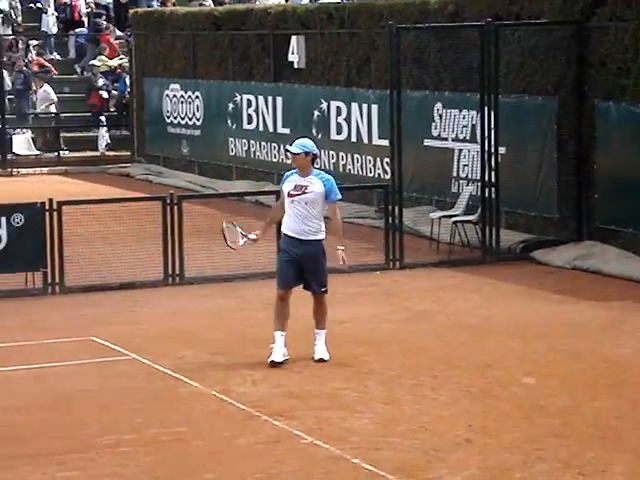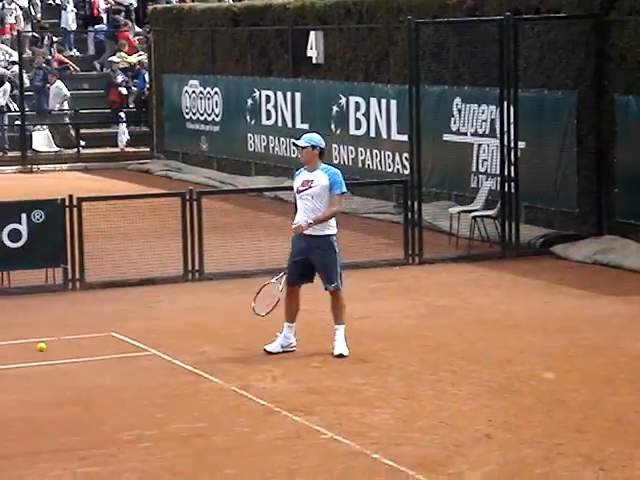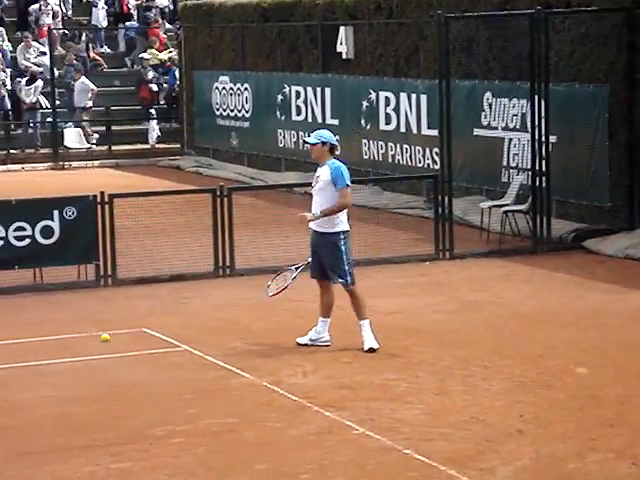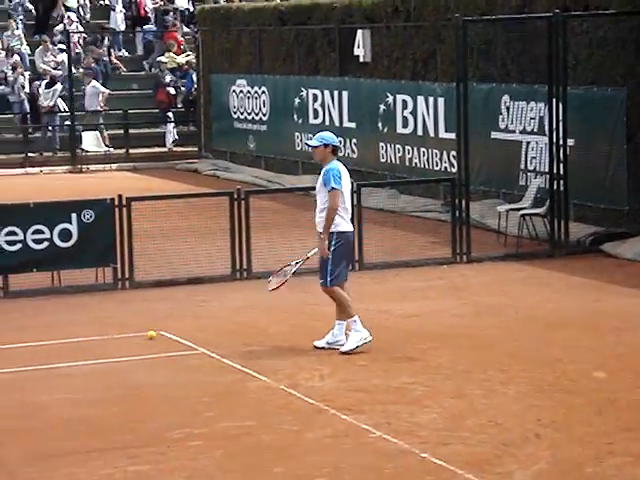
dt=0.2s
person 1, frame 1
left shoulder: (325, 181)
right shoulder: (288, 178)
left elbow: (335, 215)
left wrist: (340, 246)
right wrist: (263, 230)
left hip: (313, 244)
right hip: (288, 243)
left knee: (319, 295)
right knee: (282, 294)
left ankle: (320, 343)
right ankle: (279, 347)
person 1, frame 2
left shoulder: (332, 175)
right shoulder: (299, 175)
left elbow: (335, 209)
left wrist: (310, 223)
left hip: (324, 239)
right hip: (300, 239)
left knee: (334, 290)
right knee: (291, 288)
left ankle: (340, 338)
right ankle: (287, 338)
person 1, frame 3
left shoulder: (337, 168)
right shoulder: (320, 171)
left elbow: (346, 202)
left wrist: (315, 216)
left hip: (335, 235)
right hip: (318, 234)
left knee: (348, 285)
right knee: (323, 283)
left ankle: (367, 332)
right ankle: (321, 332)
person 1, frame 4
left shoulder: (331, 170)
right shoulder: (336, 169)
left elbow: (334, 206)
left wrist: (323, 236)
left hip: (335, 234)
right hip: (338, 233)
left knee: (330, 285)
right knee: (335, 285)
left ankle: (358, 330)
right ankle: (338, 335)
